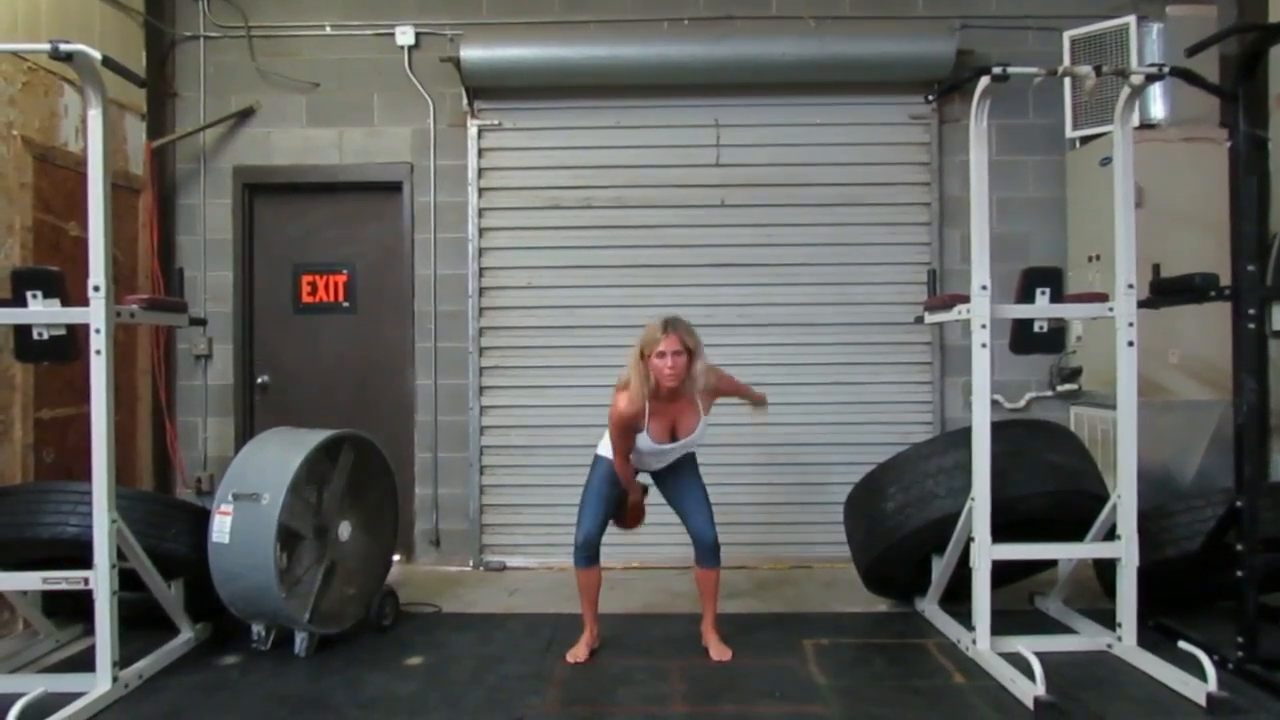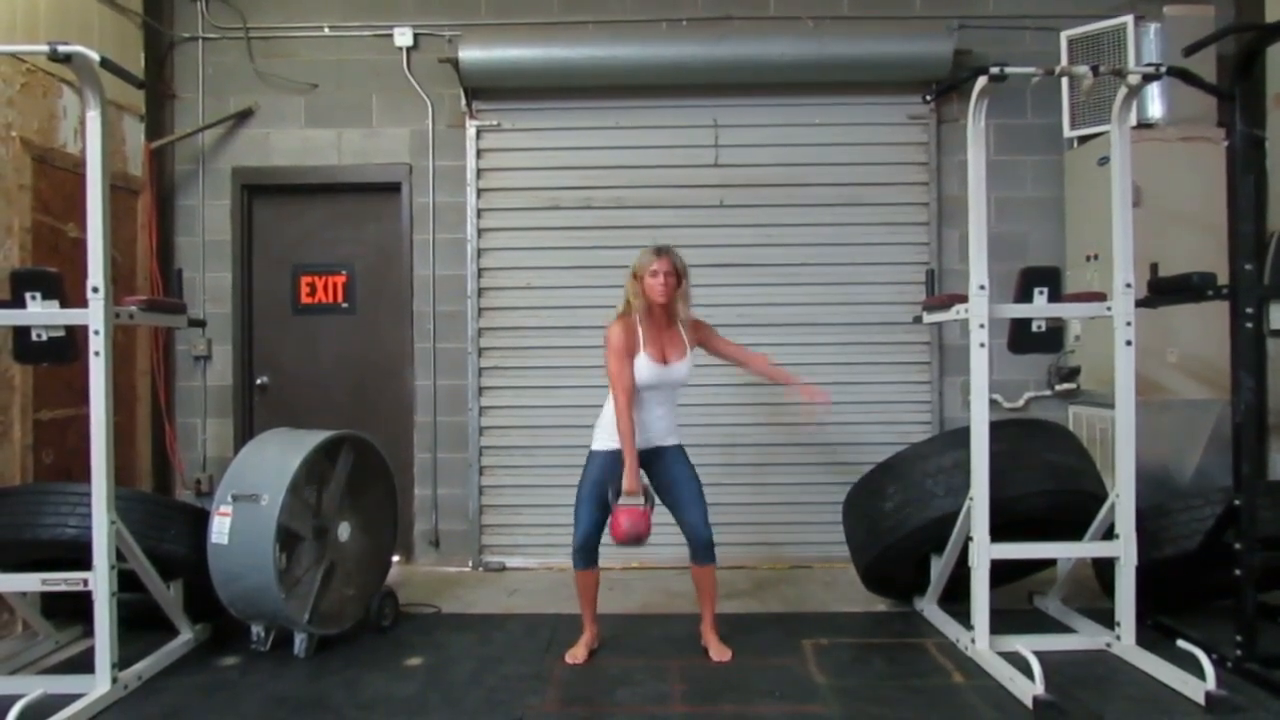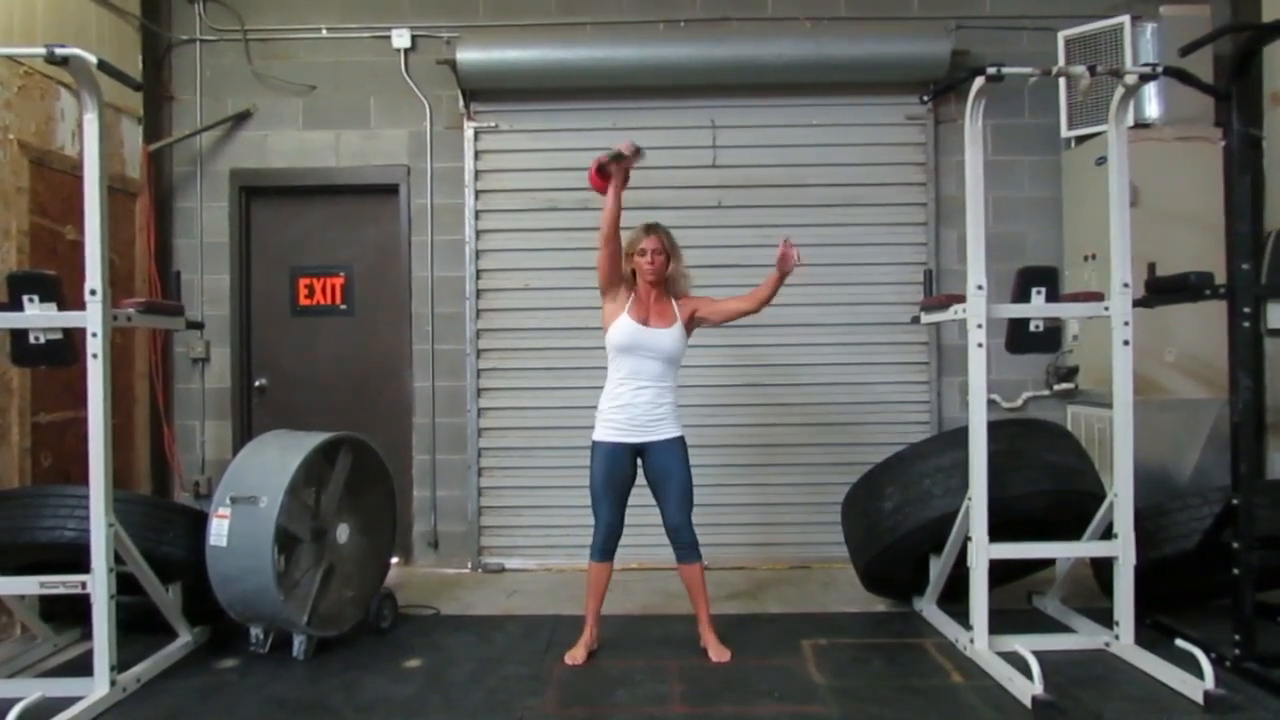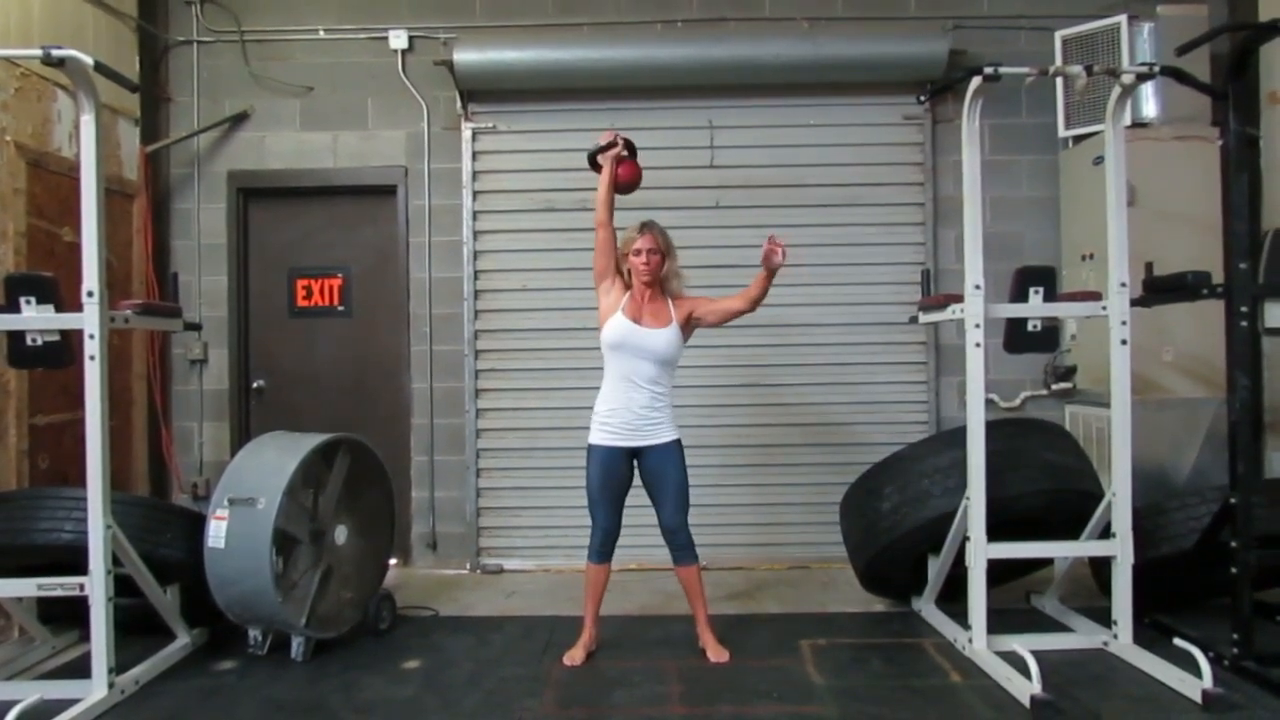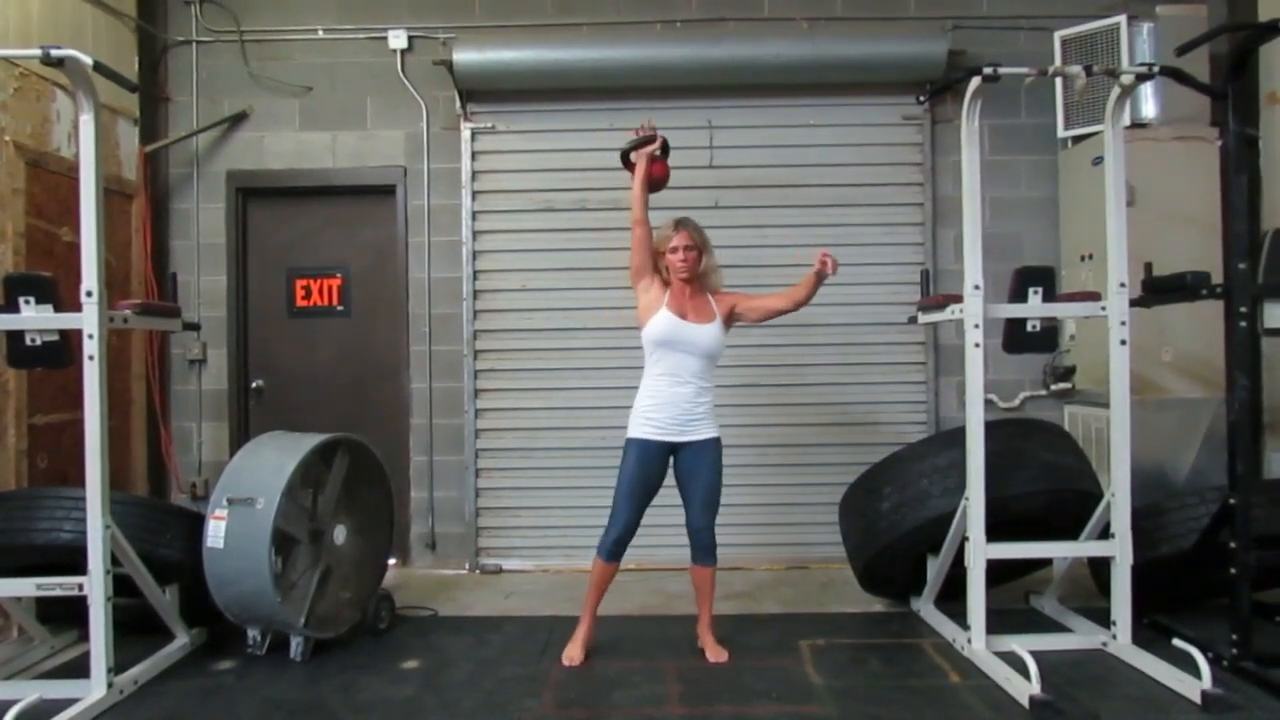
dt=0.5s
person 1, frame 1
left shoulder: (710, 383)
right shoulder: (628, 402)
left elbow: (739, 388)
right elbow: (621, 457)
left wrist: (755, 397)
right wrist: (633, 491)
left hip: (675, 462)
right hip: (618, 459)
left knee: (706, 538)
right knee: (586, 539)
left ankle: (709, 630)
right ankle: (589, 632)
person 1, frame 2
left shoulder: (690, 329)
right shoulder: (623, 330)
left elbow: (746, 358)
right elbow: (622, 401)
left wrist: (796, 384)
right wrist: (630, 468)
left hip: (664, 445)
right hip: (613, 445)
left knee: (700, 536)
right knee: (584, 540)
left ankle: (709, 630)
right ankle: (589, 632)
person 1, frame 3
left shoulder: (686, 309)
right shoulder: (616, 295)
left elbow: (748, 304)
right elbow: (608, 239)
left wrist: (779, 274)
right wrist: (616, 185)
left hip: (664, 435)
right hip: (613, 434)
left knee: (681, 529)
right knee: (606, 533)
left ankle: (707, 630)
right ankle: (588, 633)
person 1, frame 4
left shoulder: (683, 310)
right shoulder: (612, 295)
left elbow: (743, 304)
right elbow: (602, 225)
left wrist: (768, 271)
right wrist: (608, 165)
left hip: (660, 438)
right hip: (609, 437)
left knee: (678, 533)
right knee: (604, 536)
left ankle: (705, 631)
right ankle: (587, 634)
person 1, frame 5
left shoulder: (723, 305)
right shoulder: (650, 292)
left elbow: (786, 302)
right elbow: (638, 223)
left wrist: (817, 276)
right wrist: (643, 163)
left hip: (700, 436)
right hip: (649, 433)
left knee: (702, 533)
right knee: (619, 530)
left ankle: (705, 631)
right ankle: (584, 629)
